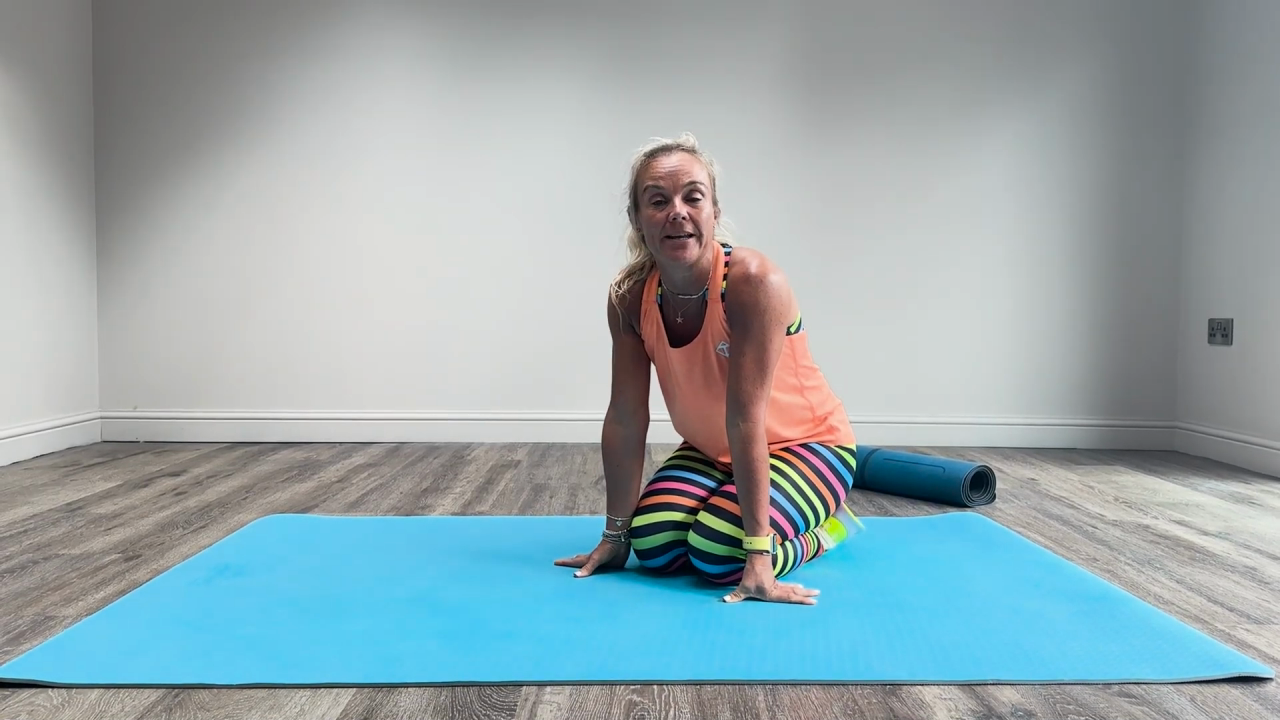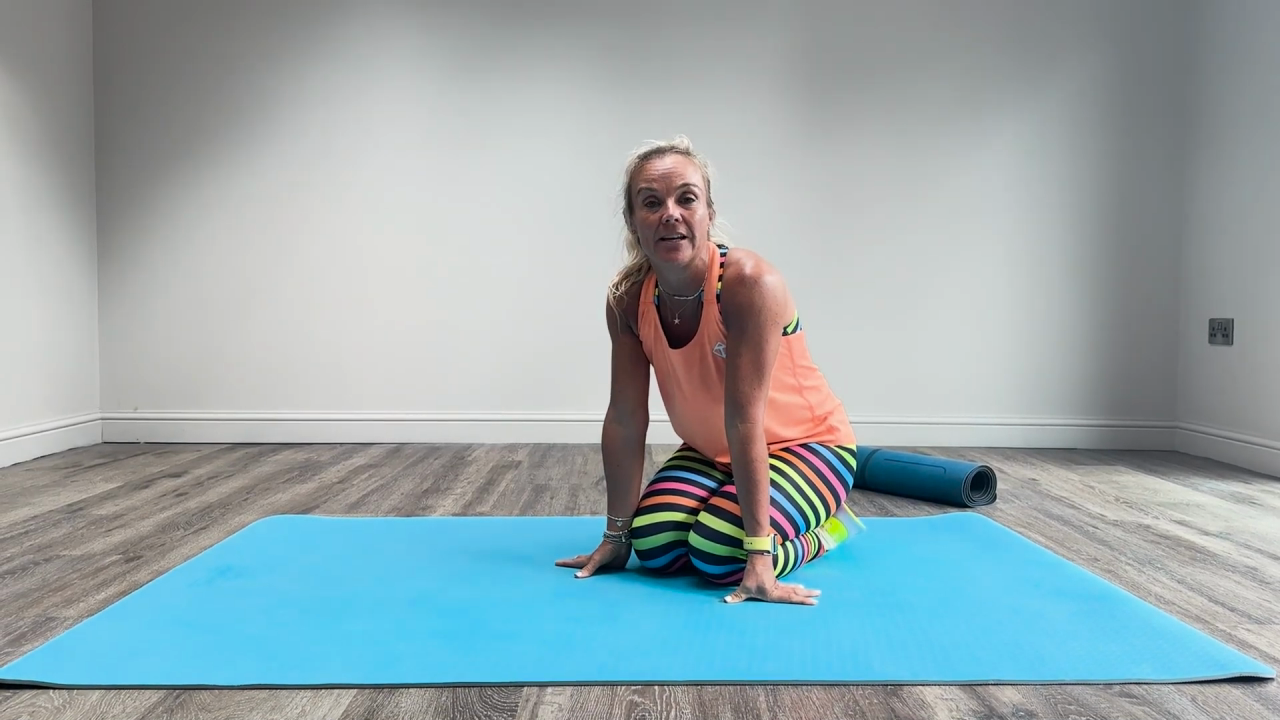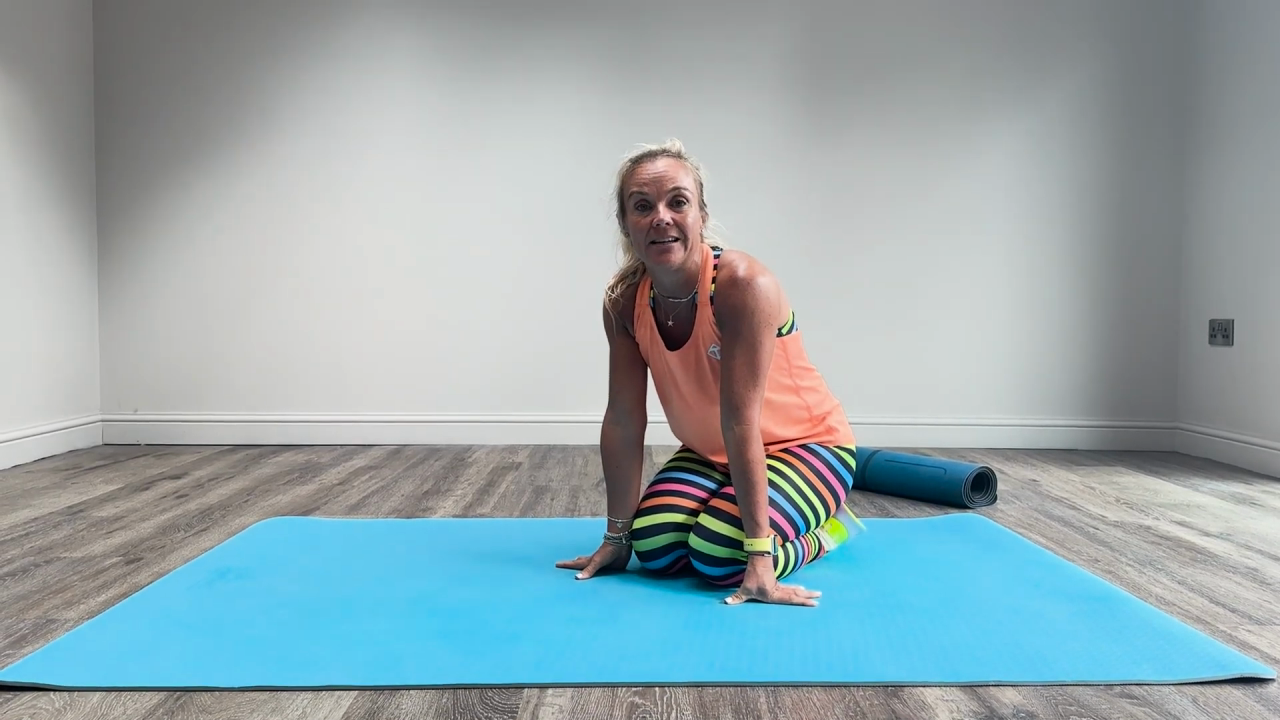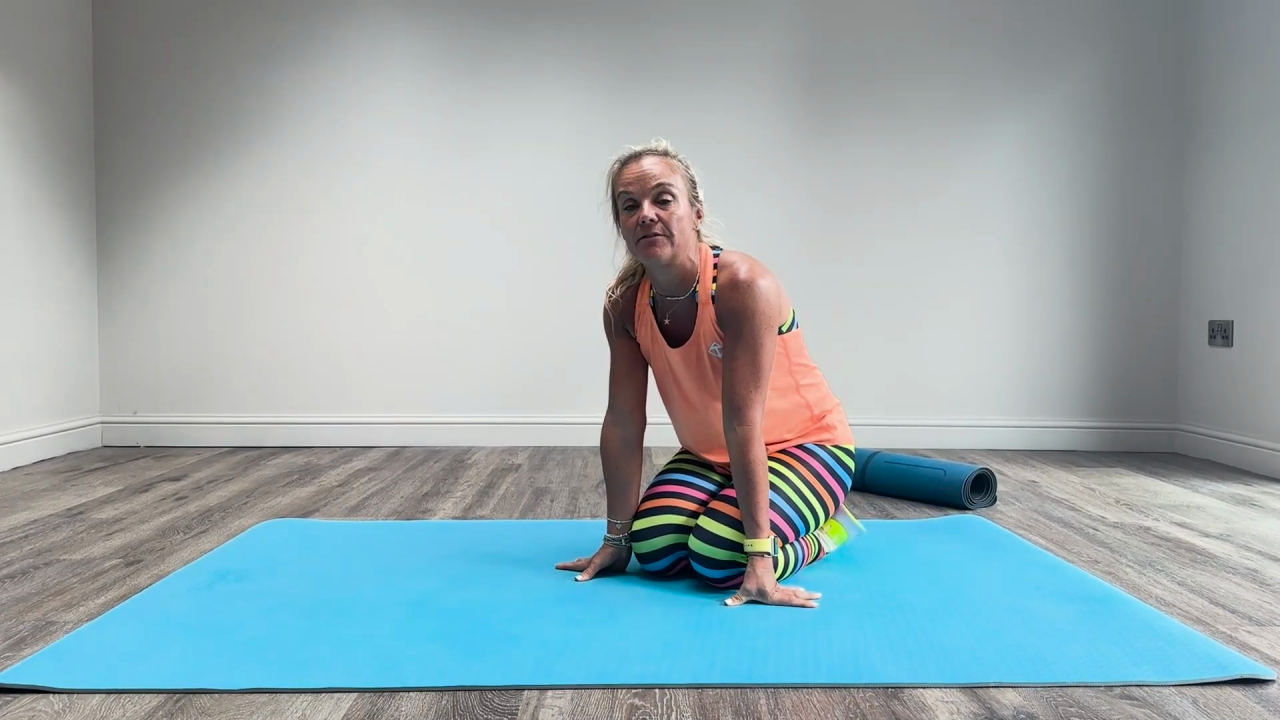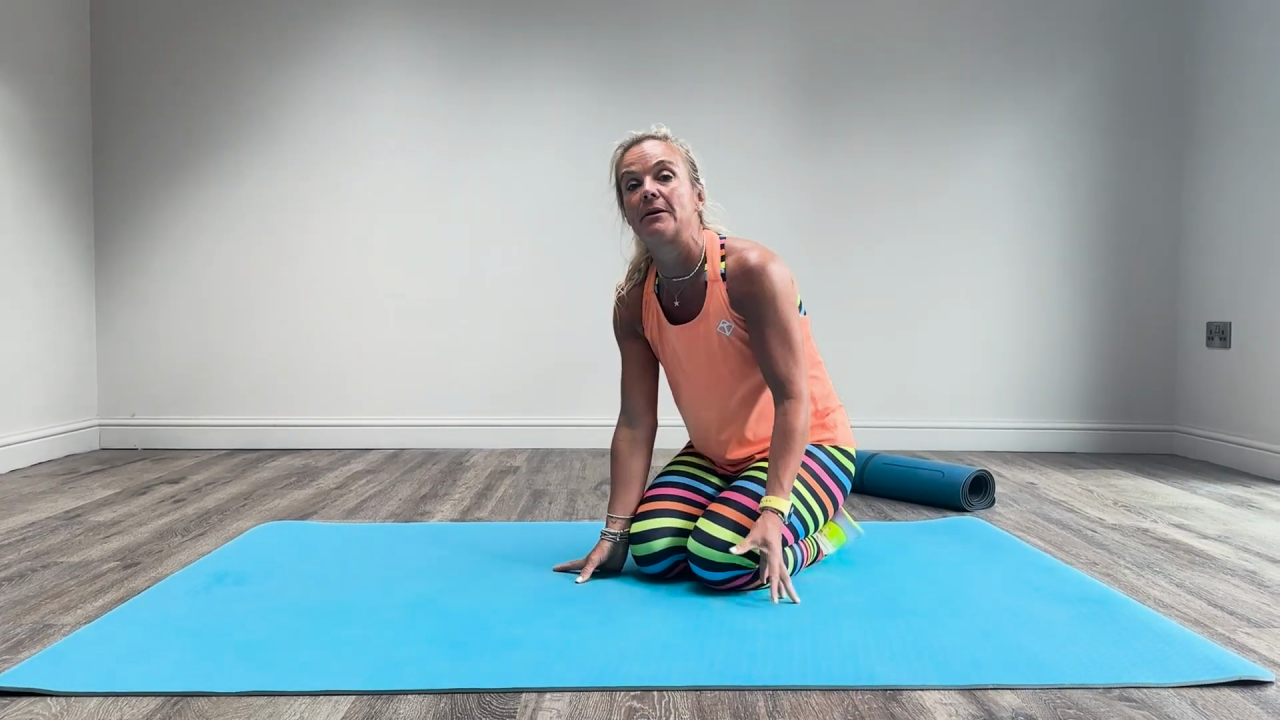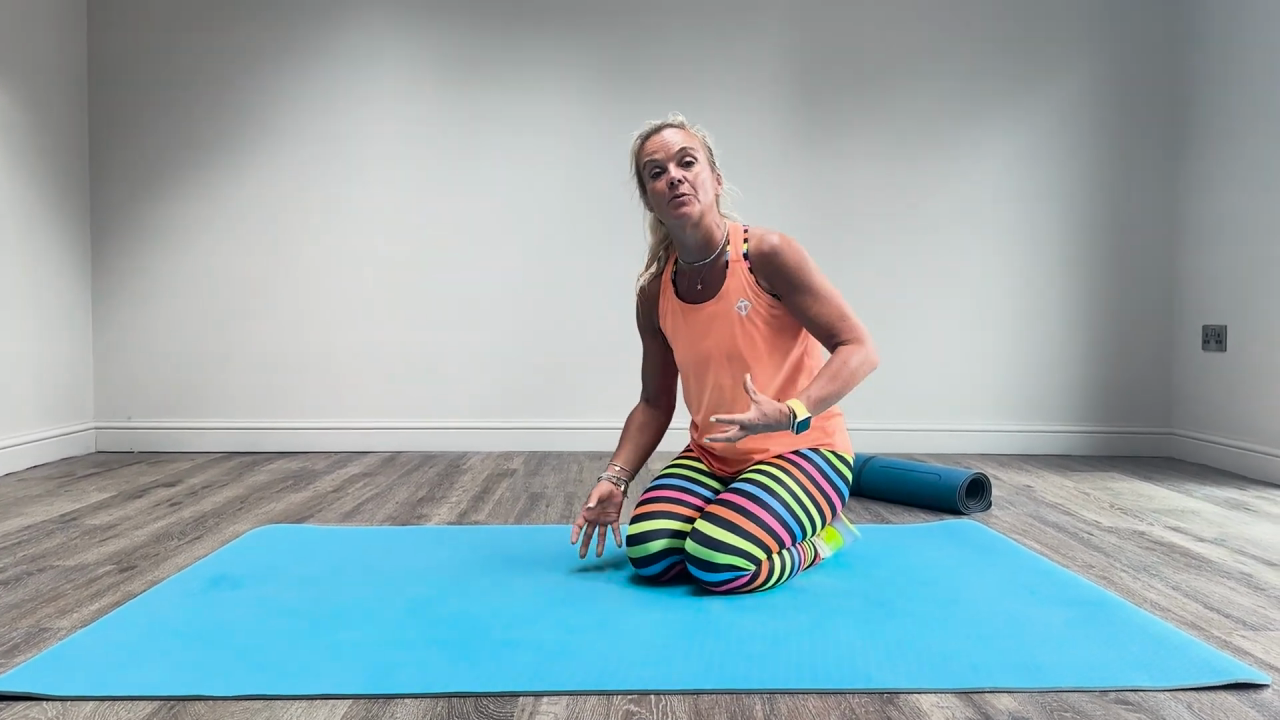
dt=0.3s
person 1, frame 1
left shoulder: (754, 282)
right shoulder: (630, 296)
left elbow: (746, 419)
right elbow: (625, 418)
left wrist: (758, 554)
right wrist: (615, 534)
left hip: (807, 444)
right hip: (713, 449)
left knee: (720, 553)
right knee: (654, 546)
left ankle: (824, 525)
person 1, frame 2
left shoulder: (750, 283)
right shoulder: (628, 298)
left elbow: (744, 420)
right elbow: (625, 419)
left wrist: (758, 552)
right wrist: (616, 534)
left hip: (807, 445)
right hip: (713, 451)
left knee: (720, 554)
right knee: (654, 545)
left ankle: (825, 526)
person 1, frame 3
left shoulder: (744, 285)
right shoulder: (624, 300)
left elbow: (740, 421)
right elbow: (623, 421)
left wrist: (758, 554)
right wrist: (616, 535)
left hip: (806, 445)
right hip: (711, 452)
left knee: (721, 555)
right knee: (654, 547)
left ankle: (825, 527)
person 1, frame 4
left shoulder: (744, 286)
right shoulder: (624, 303)
left elbow: (746, 424)
right elbow: (623, 423)
left wrist: (759, 554)
right wrist: (615, 538)
left hip: (805, 445)
right hip: (712, 454)
left knee: (720, 557)
right knee: (653, 548)
left ankle: (827, 528)
right ankle: (762, 522)
person 1, frame 5
left shoulder: (753, 270)
right shoulder: (633, 300)
left elbow: (793, 397)
right elbow: (635, 423)
left wrist: (773, 509)
right wrist: (614, 533)
left hip: (808, 447)
right hip: (715, 453)
left knee: (721, 559)
right knee: (652, 551)
left ankle: (820, 531)
person 1, frame 6
left shoulder: (769, 254)
right shoulder: (653, 292)
left elbow: (859, 351)
right elbow: (654, 403)
left wrist: (792, 414)
right wrist: (616, 478)
left hip: (802, 452)
right hip: (712, 457)
left knee: (716, 561)
right knee: (647, 552)
left ankle: (819, 532)
